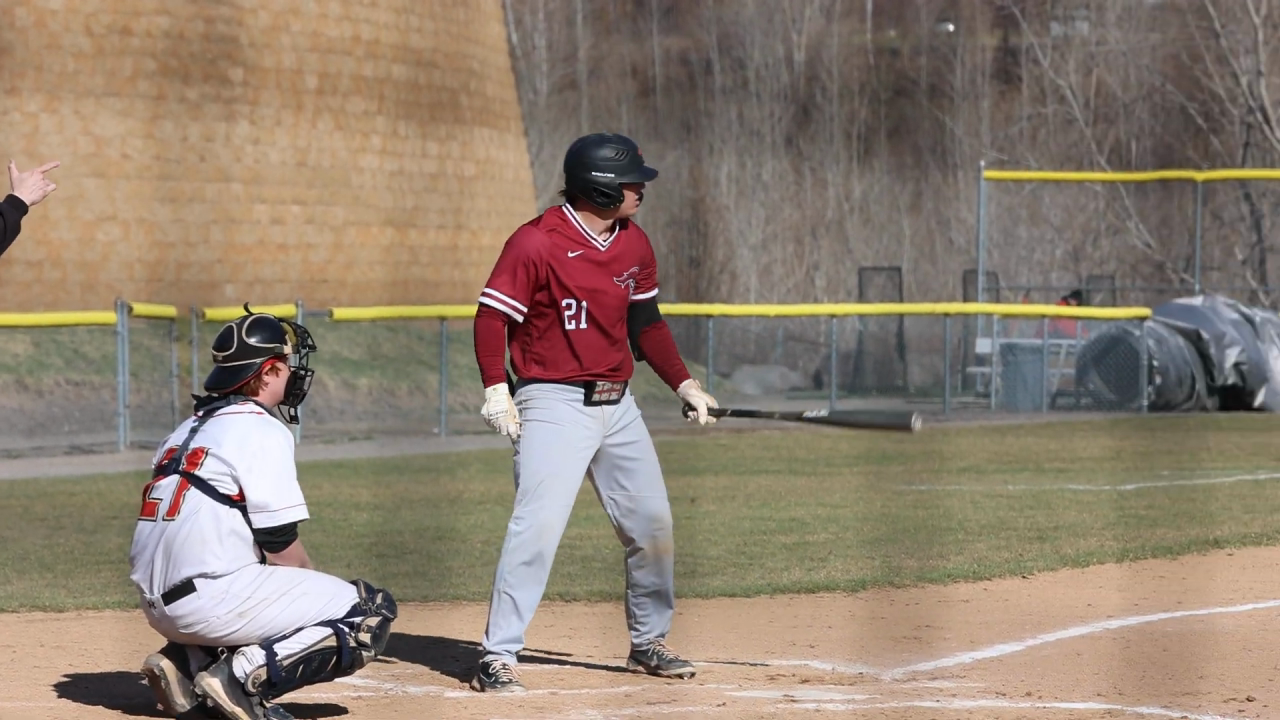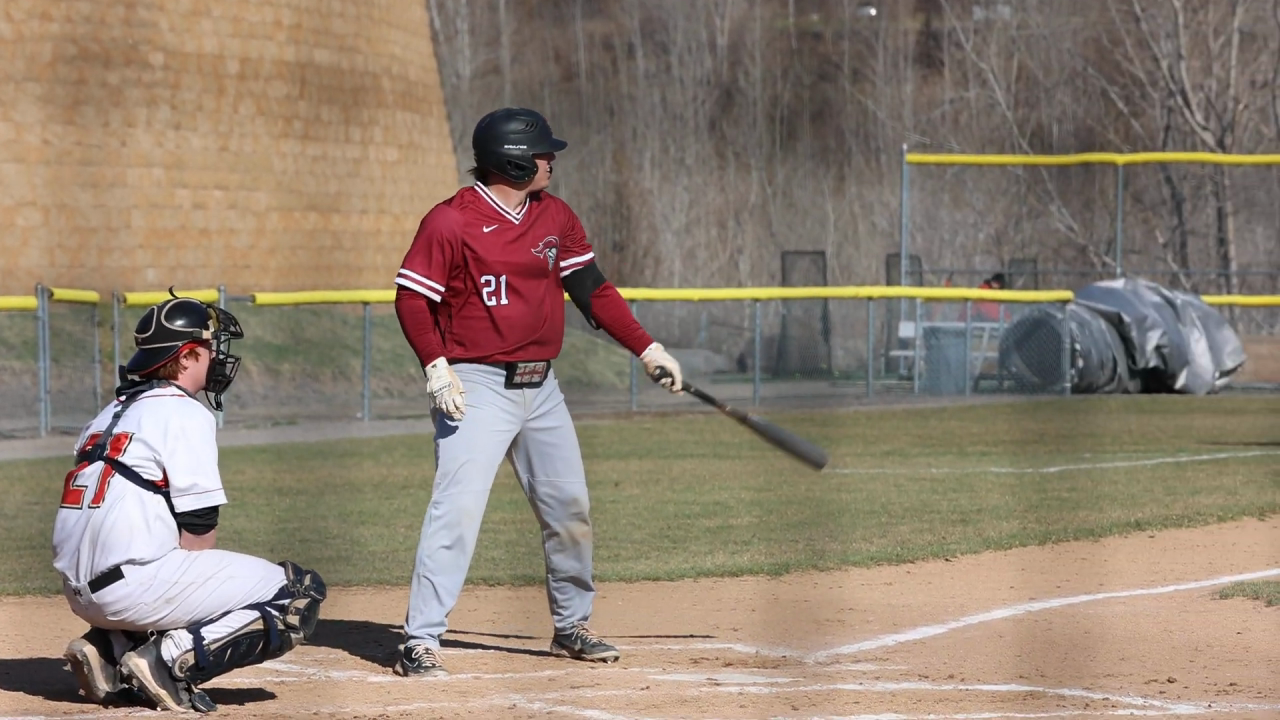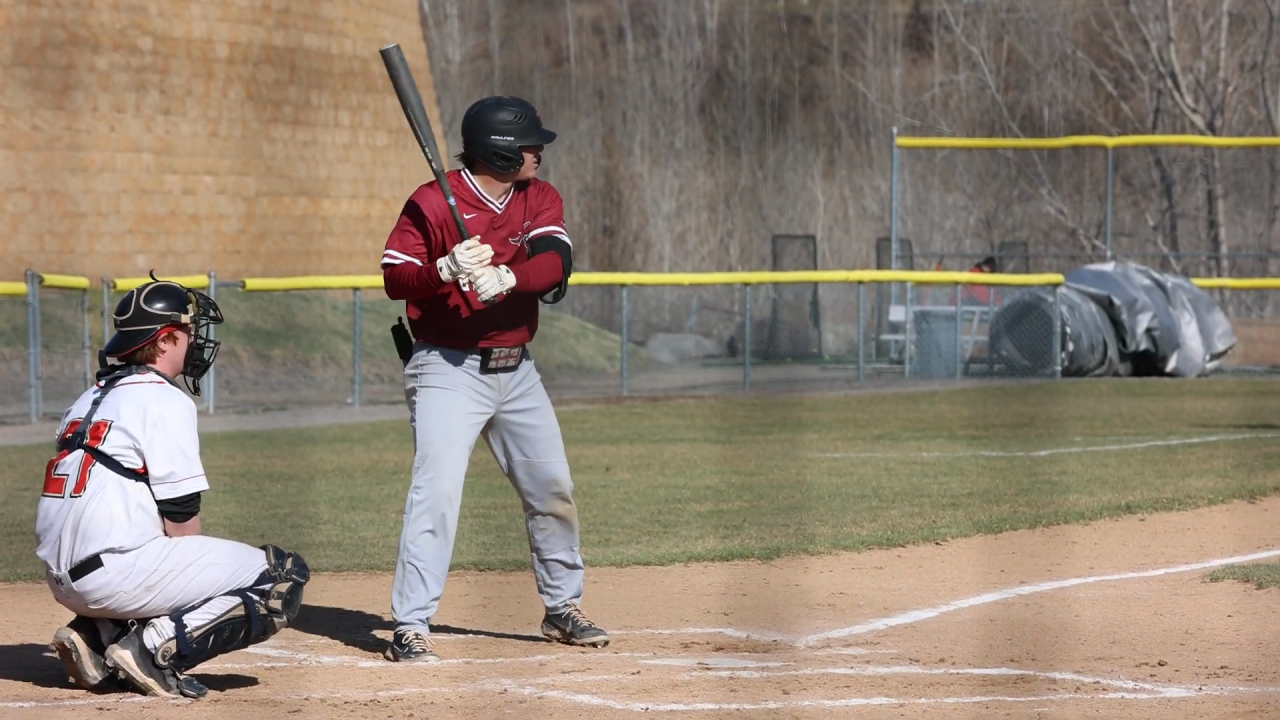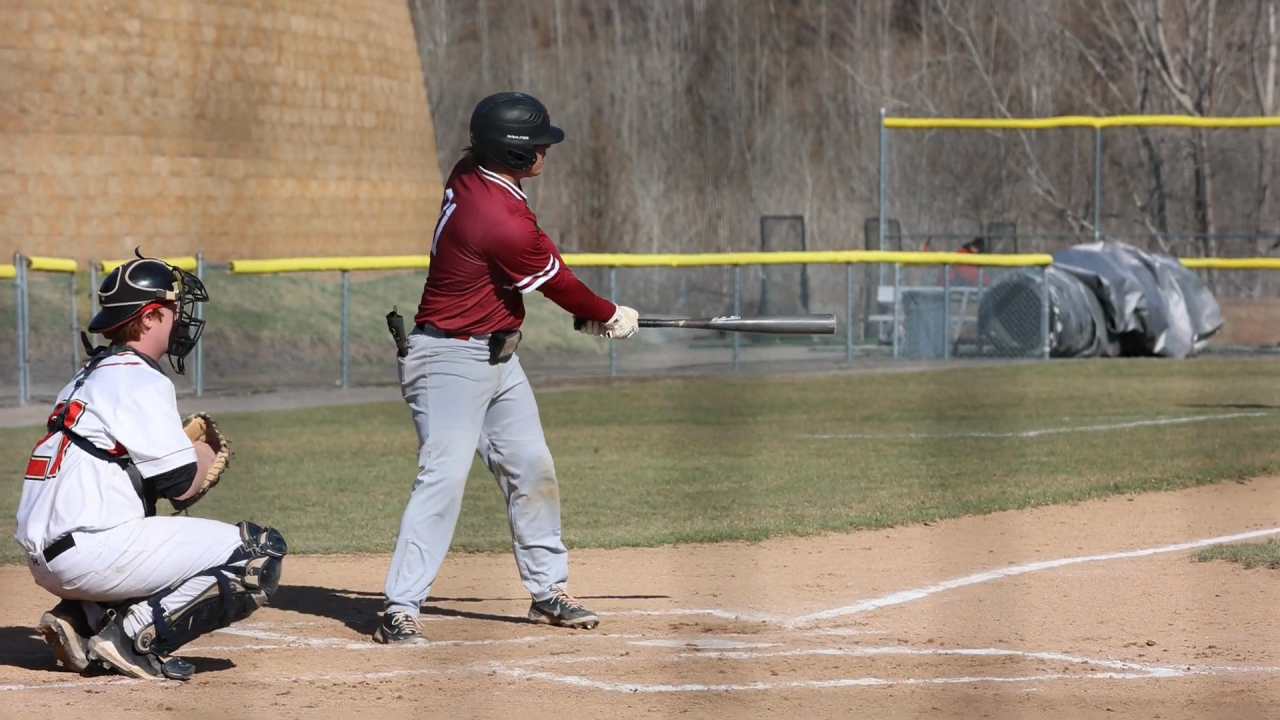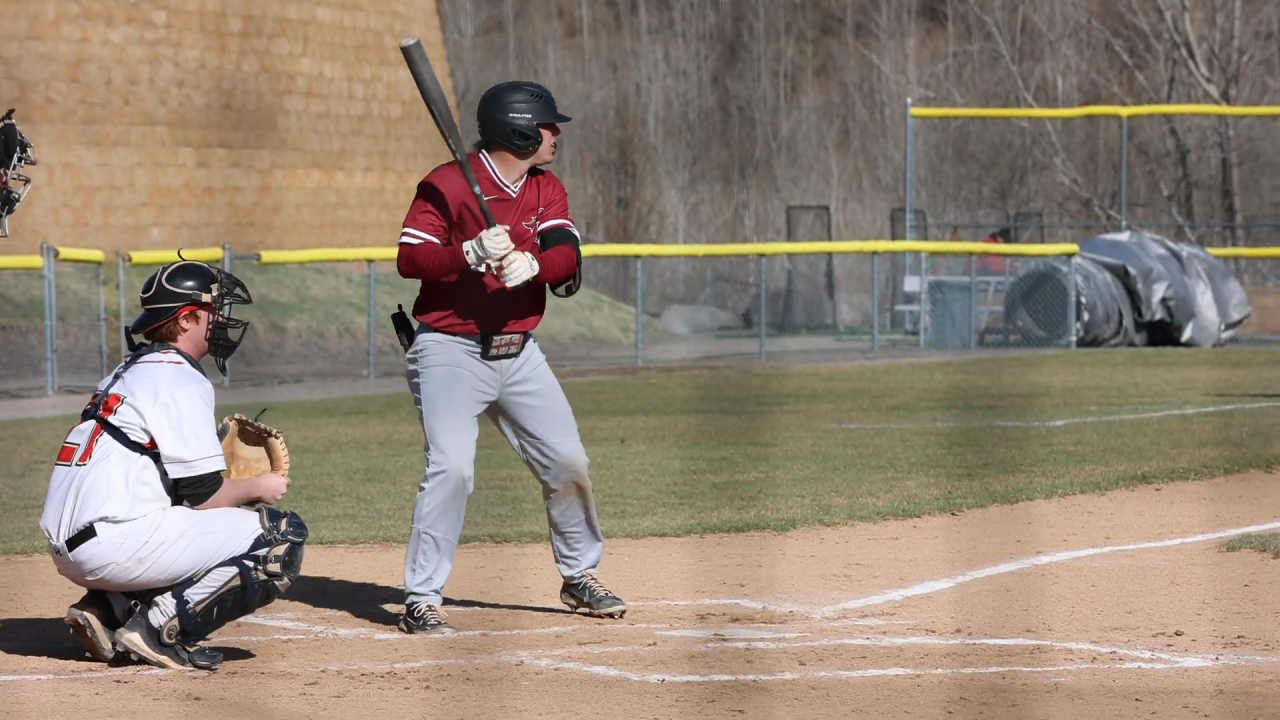
dt=0.7s
person 1, frame 1
left shoulder: (634, 243)
right shoulder: (537, 242)
right elbow: (492, 316)
left wrist: (685, 384)
right wrist: (496, 388)
left hip: (618, 403)
right hip: (554, 402)
left knee: (653, 524)
right knee: (538, 525)
left ankle: (648, 642)
right ankle: (498, 655)
person 1, frame 2
left shoulder: (557, 216)
right shoulder: (450, 220)
left elbow: (592, 290)
right elbow: (411, 299)
left wrist: (646, 348)
right wrist: (436, 366)
left hip: (541, 384)
right hip: (477, 387)
left knee: (567, 508)
right knee: (456, 510)
left ankle: (572, 626)
right ankle: (419, 640)
person 1, frame 3
left shoulder: (541, 199)
right shoulder: (432, 202)
left elbow: (555, 266)
right elbow: (395, 278)
left wrist: (505, 276)
right wrist: (444, 270)
left hip: (516, 367)
right hip: (448, 369)
left knee: (552, 488)
right knee: (437, 493)
left ankle: (562, 607)
right ankle: (409, 626)
person 1, frame 4
left shoulder: (475, 174)
right shoulder: (498, 219)
left elbow: (540, 245)
right elbow: (553, 281)
left wrist: (592, 309)
right wrist: (608, 314)
left hip: (498, 353)
right hip: (450, 359)
left knee: (532, 469)
right knee: (444, 475)
left ankle: (548, 592)
right ankle: (401, 608)
person 1, frame 5
left shoulder: (548, 189)
right shoulder: (449, 182)
left elbow: (568, 263)
right elbow: (409, 260)
left wrist: (531, 265)
right wrist: (474, 251)
left hip: (518, 353)
right hip: (451, 352)
left knee: (567, 463)
right knee: (451, 469)
left ankle: (580, 576)
right ankle: (422, 599)
person 2, frame 1
left shoulder: (190, 427)
right shoulder: (262, 430)
right elbow: (280, 542)
right wrist: (335, 593)
left hip: (158, 602)
right hip: (206, 597)
right knee: (372, 612)
left ankle: (186, 663)
right ankle: (242, 676)
person 2, frame 2
left shoulder: (111, 412)
right shoulder: (184, 413)
left elbow: (120, 512)
right elbow: (198, 528)
right wrist: (199, 584)
left hip: (80, 590)
right hip: (131, 584)
right knee: (300, 594)
left ankle: (109, 650)
right ankle: (169, 660)
person 2, frame 3
left shoulder: (92, 397)
right shoulder: (164, 400)
right elbow: (180, 516)
right wrist: (191, 569)
left hip: (64, 578)
right hip: (112, 572)
right knee: (283, 577)
left ankle: (96, 636)
right ankle: (153, 649)
person 2, frame 4
left shoulder: (89, 375)
right shoulder: (139, 381)
right elbow: (183, 485)
left wrist: (188, 455)
right wrist: (203, 453)
left hip: (46, 556)
right hip: (89, 550)
right knee: (261, 552)
left ankle: (83, 620)
right ankle: (134, 637)
person 2, frame 5
left shoulder: (131, 370)
right shoulder: (181, 379)
right elbow: (203, 495)
left wrist: (237, 482)
right wrist: (256, 486)
right hip: (111, 541)
right knee: (282, 539)
left ankle: (109, 610)
right ankle: (160, 627)
